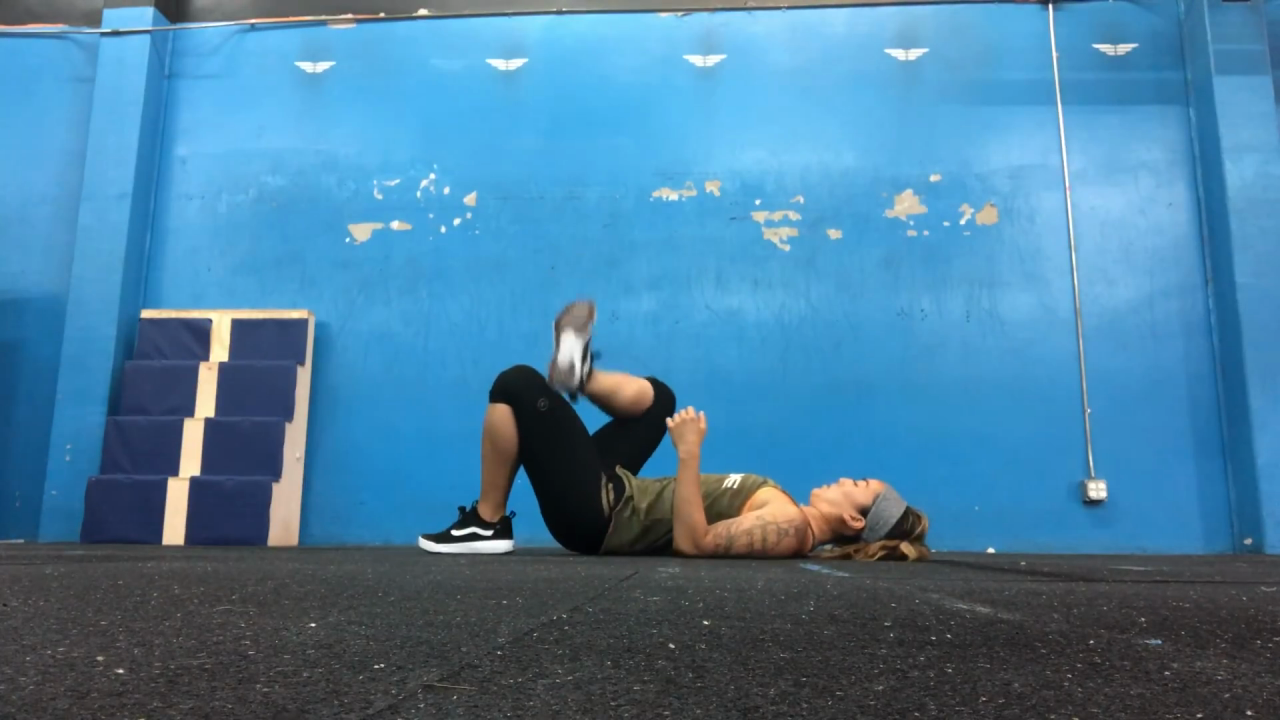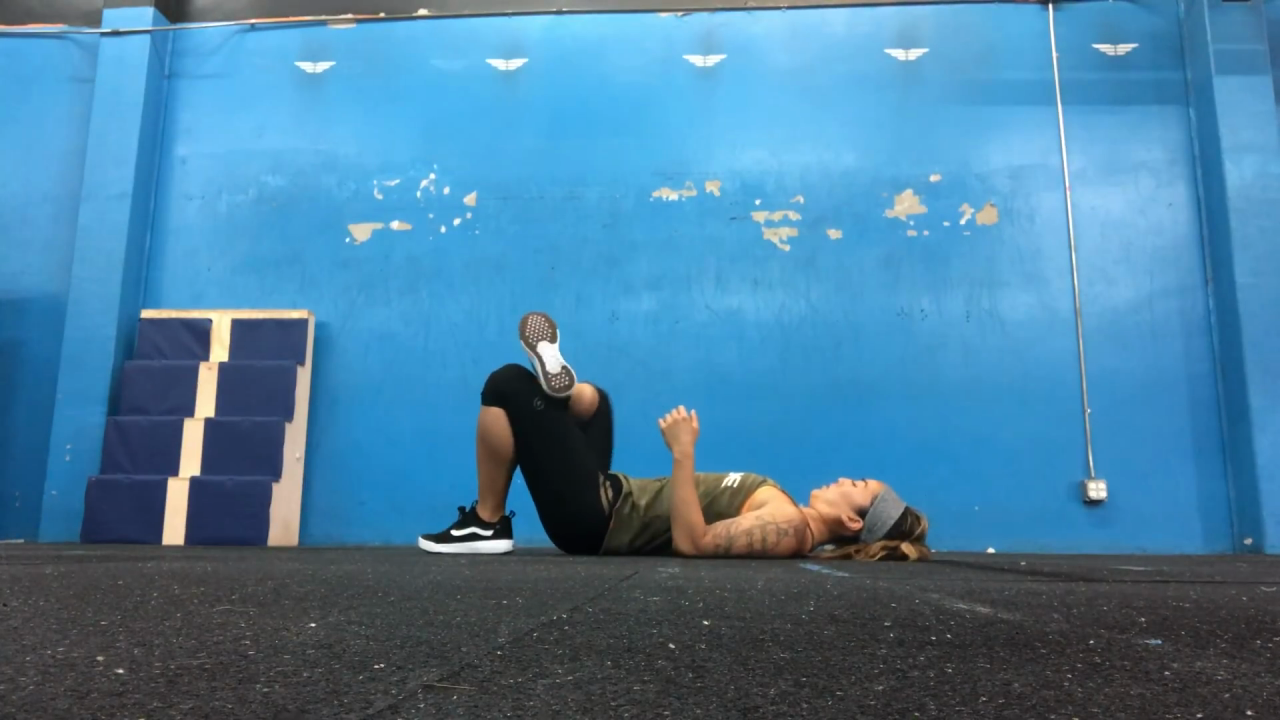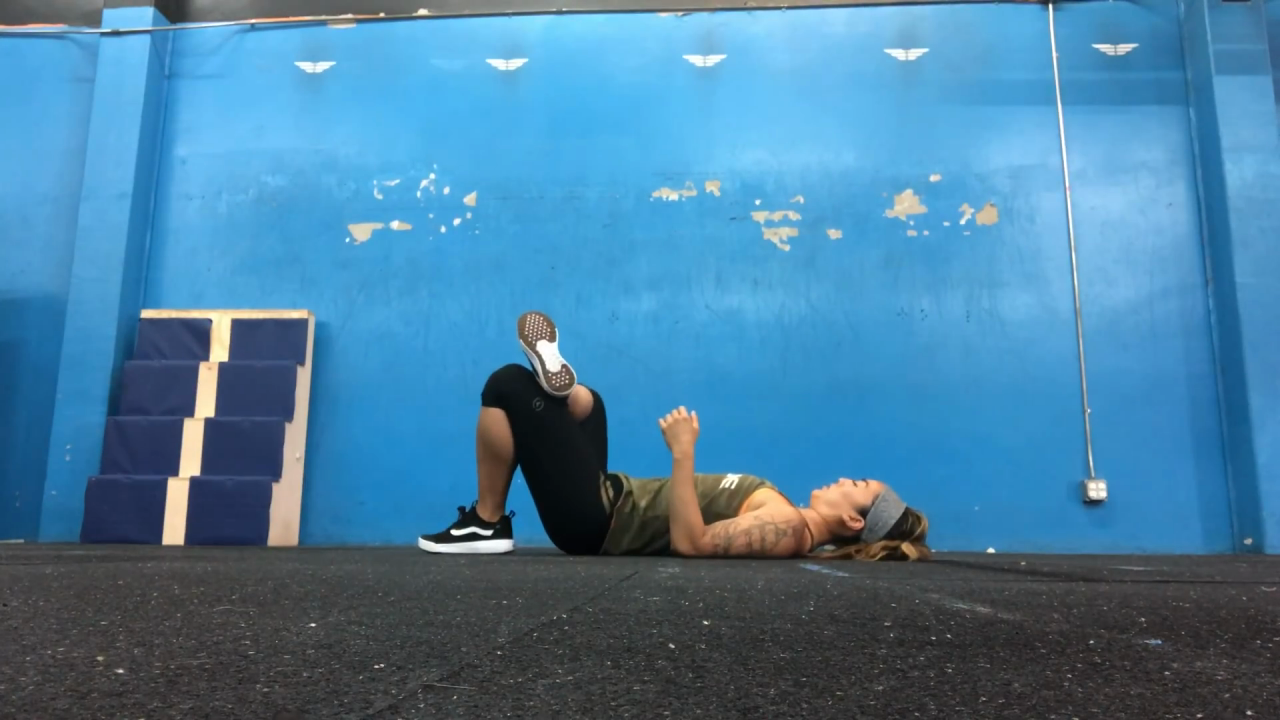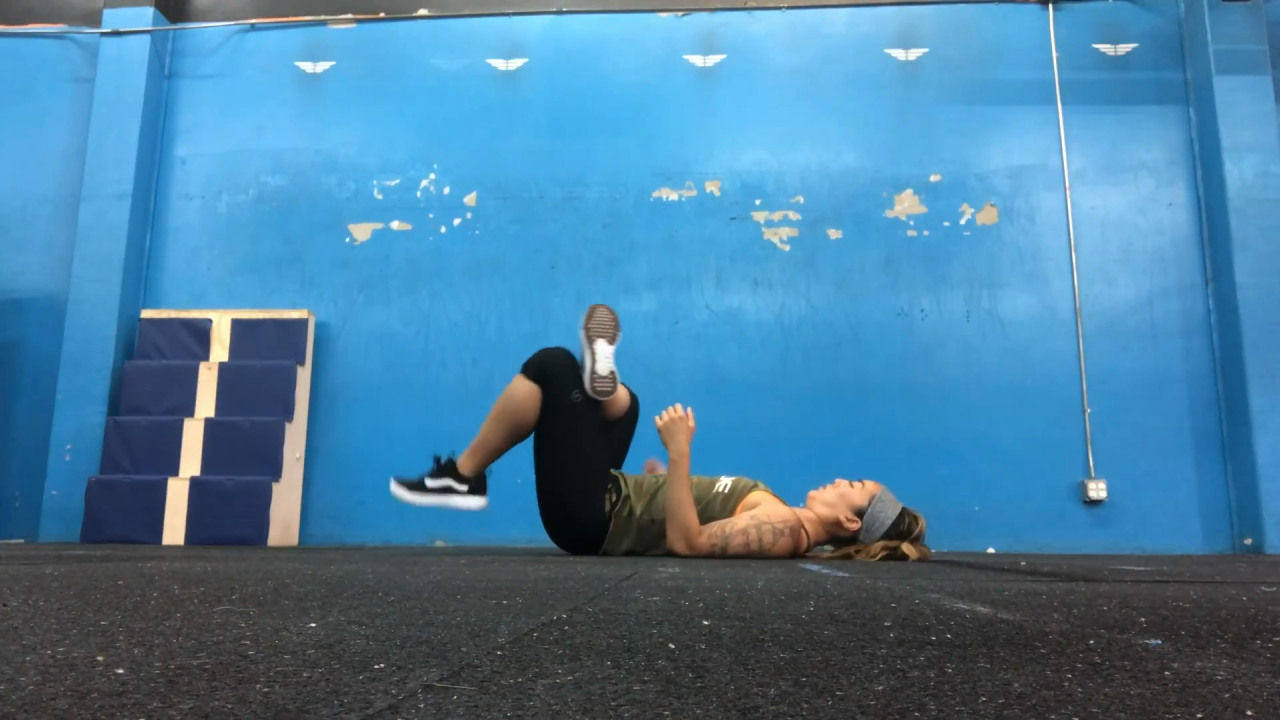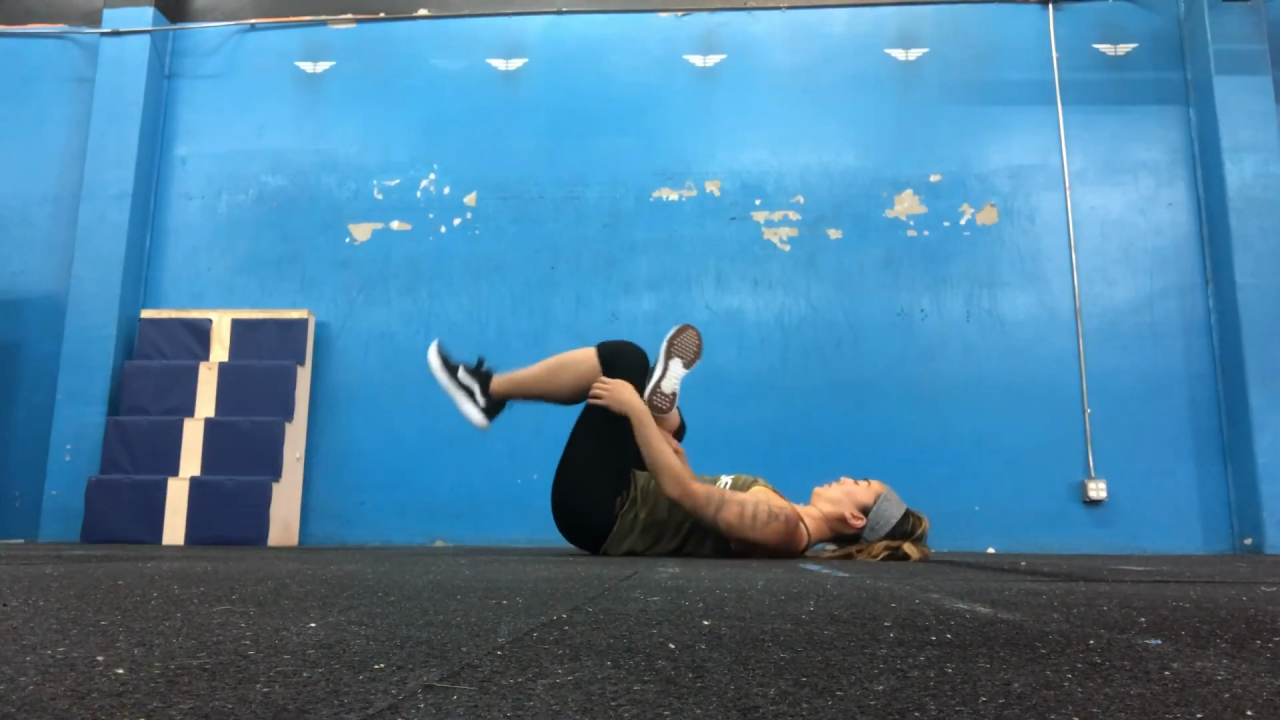
dt=0.5s
person 1, frame 1
left shoulder: (790, 528)
right shoulder: (791, 519)
left elbow: (691, 540)
left wrist: (689, 455)
left hip: (595, 516)
right hip: (613, 497)
left knee: (516, 384)
left ankle: (486, 525)
right ankle: (578, 373)
person 1, frame 2
left shoulder: (789, 530)
right shoulder: (790, 520)
left elbow: (691, 541)
left wrist: (683, 453)
left hip: (591, 520)
right hip: (606, 505)
left knee: (508, 384)
left ankle: (486, 525)
right ankle: (559, 383)
person 1, frame 3
left shoulder: (787, 530)
right shoulder: (790, 521)
left elbow: (689, 541)
left wrist: (683, 452)
left hip: (592, 520)
right hip: (608, 503)
left knee: (508, 385)
left ankle: (487, 523)
right ankle: (559, 384)
person 1, frame 4
left shoulder: (783, 533)
right shoulder: (785, 523)
left elbow: (685, 541)
left wrist: (679, 452)
right wrist: (677, 472)
left hip: (589, 520)
right hip: (605, 507)
left knee: (553, 364)
left ankle: (463, 475)
right ankle: (605, 387)
person 1, frame 5
left shoulder: (783, 526)
right shoulder: (786, 519)
left elbow: (679, 491)
left wrist: (637, 410)
right wrist: (664, 437)
left hip: (598, 517)
right hip: (613, 512)
left knee: (622, 359)
left ankle: (490, 390)
